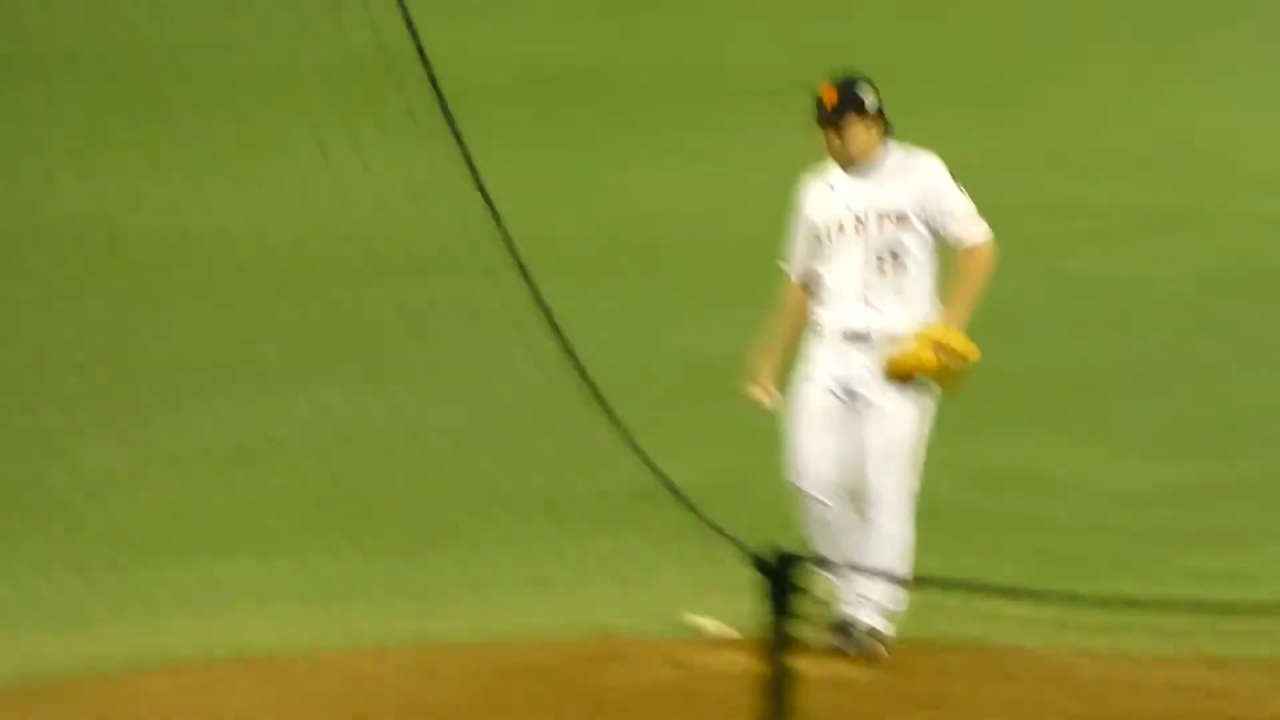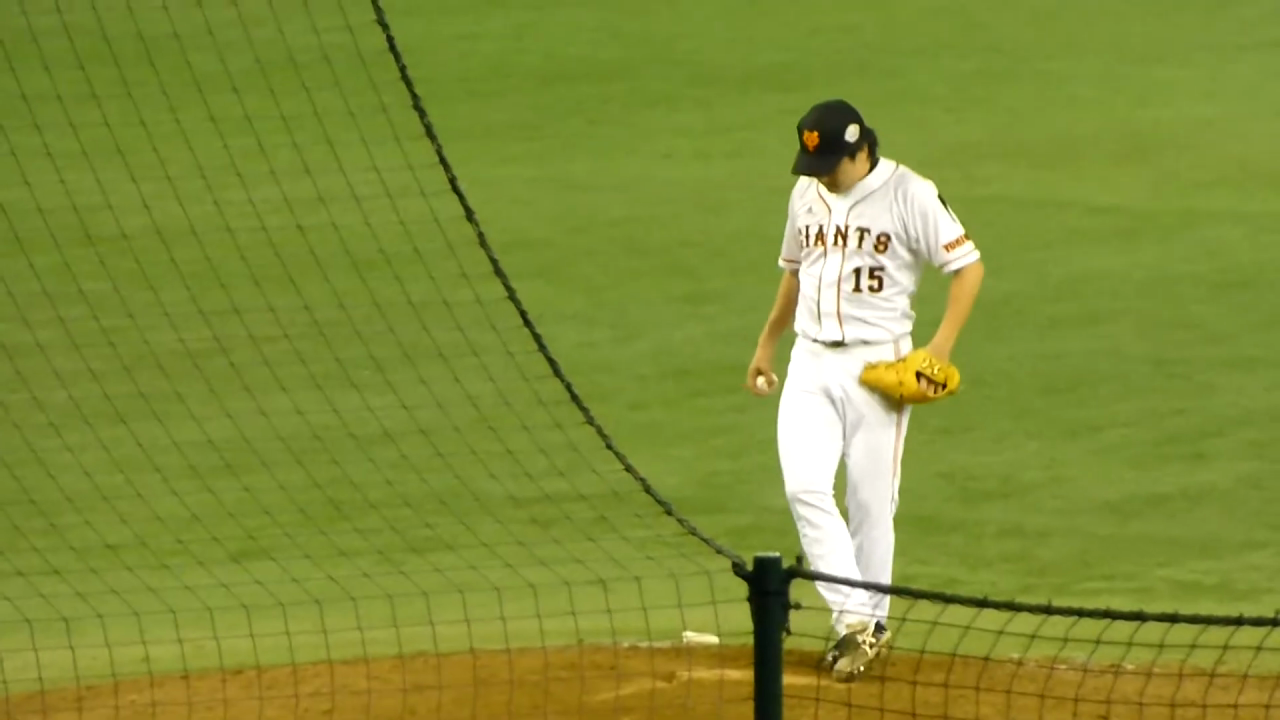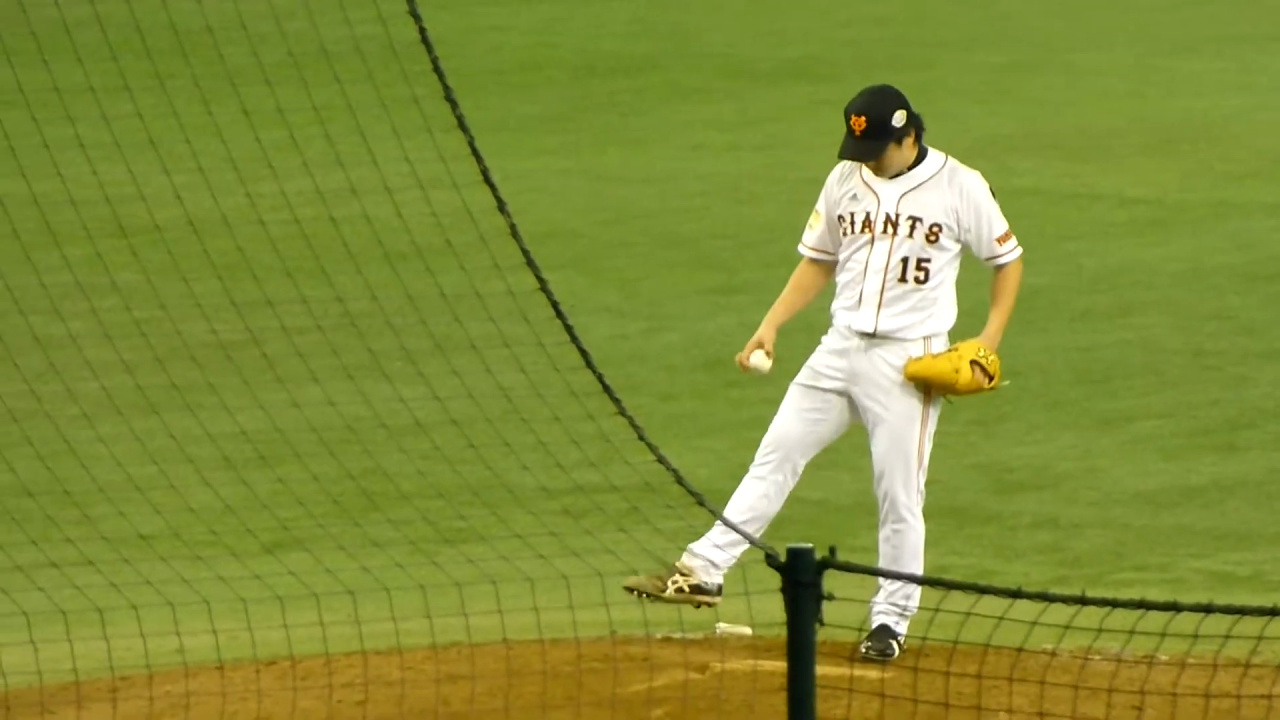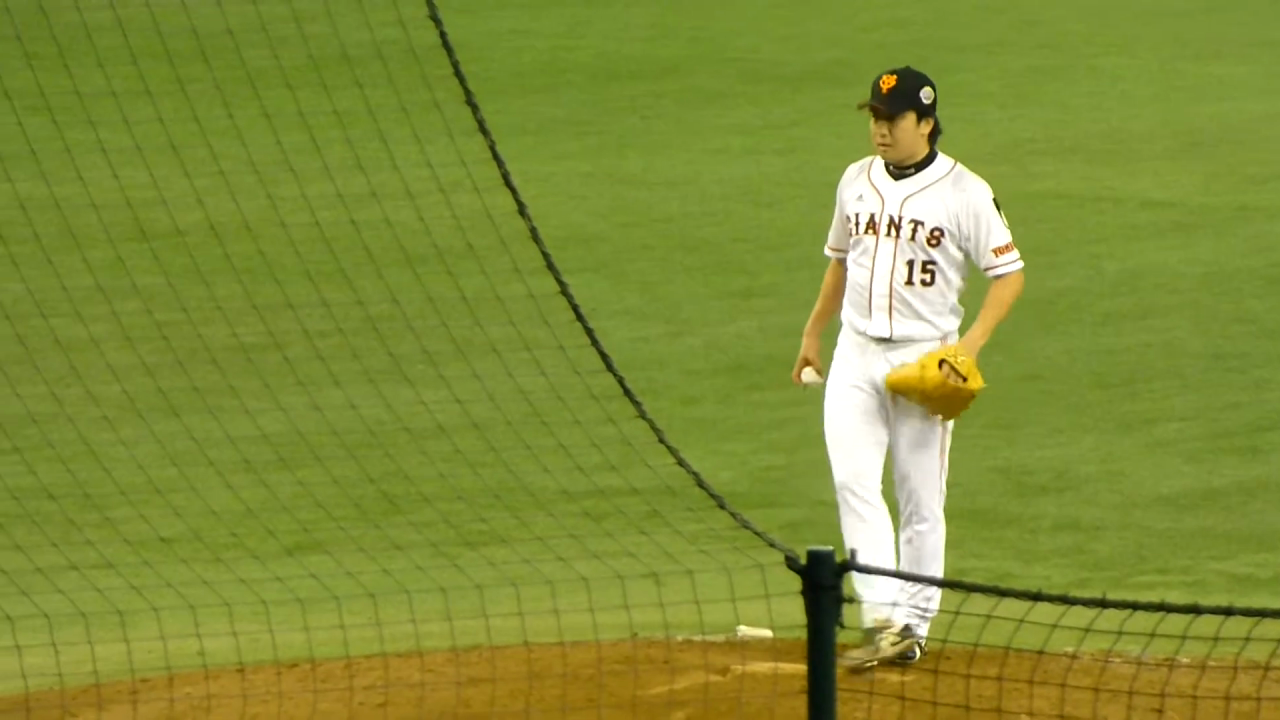
dt=0.5s
person 1, frame 1
left shoulder: (921, 175)
right shoulder: (815, 191)
left elbow: (978, 246)
right elbow: (802, 280)
left wrist: (949, 326)
right wrist: (770, 357)
left hip: (899, 358)
right hip: (830, 353)
left knee: (886, 491)
right knee: (814, 481)
left ankle: (876, 611)
right ankle: (852, 591)
person 1, frame 2
left shoulder: (911, 194)
right shoulder: (805, 193)
left elbow: (968, 268)
left wrist: (940, 348)
right wrist: (766, 343)
left hip: (878, 365)
right hip: (810, 361)
left knee: (871, 504)
right knee: (805, 489)
left ankle: (866, 620)
right ankle: (855, 622)
person 1, frame 3
left shoulder: (961, 186)
right shoulder: (845, 179)
left elbow: (1008, 259)
right elbow: (818, 260)
left wrist: (990, 335)
right wrist: (771, 324)
left hip: (908, 361)
right hip: (839, 349)
left knee: (898, 496)
right knee: (775, 457)
left ankle: (891, 619)
right ankle: (701, 570)
person 1, frame 4
left shoulder: (966, 192)
right shoulder: (855, 180)
left elbow: (1008, 274)
left wrist: (970, 344)
right wrist: (812, 332)
left hip: (926, 361)
right hip: (856, 355)
left knee: (920, 500)
right knee: (855, 485)
left ankle: (913, 622)
right ankle: (881, 621)
